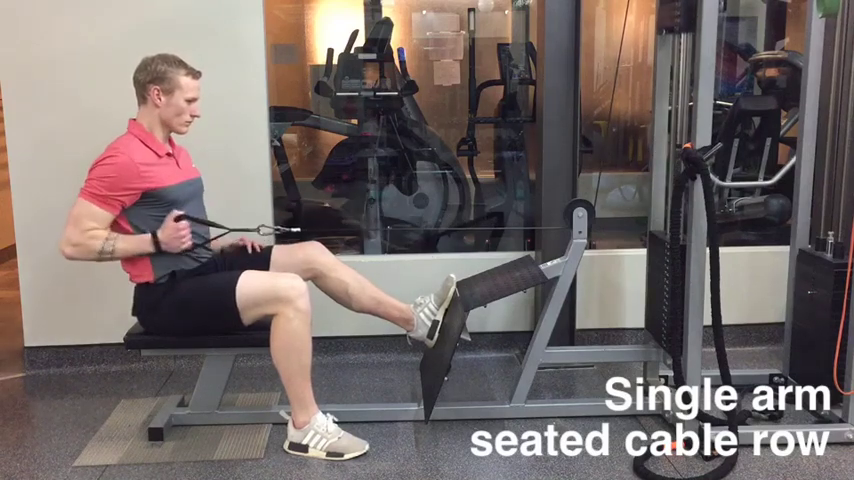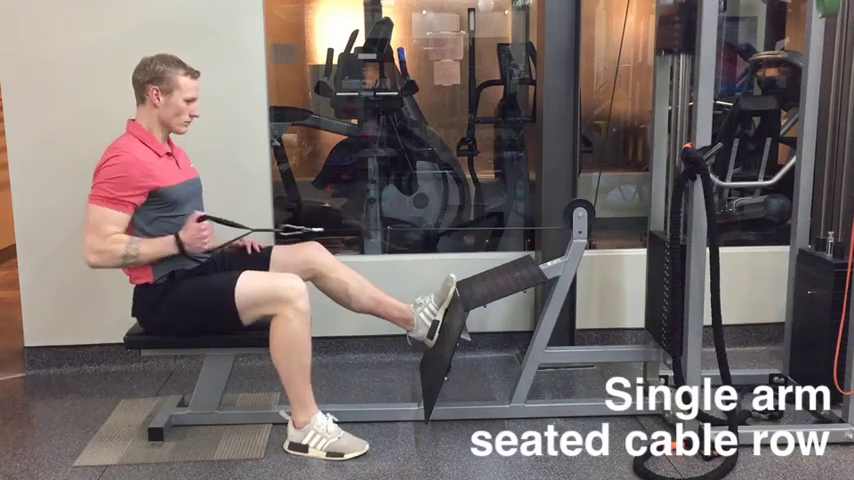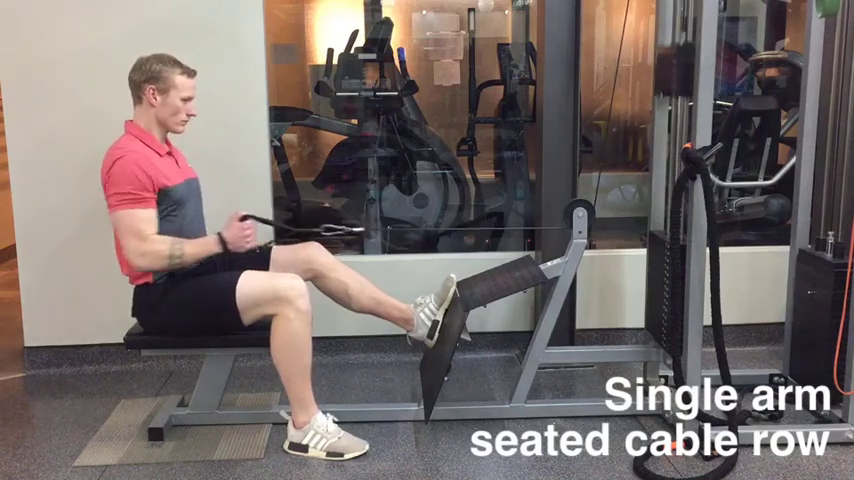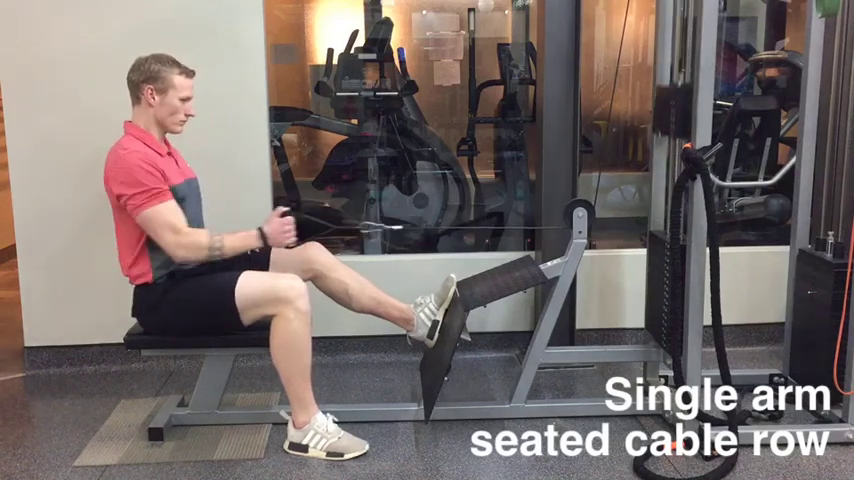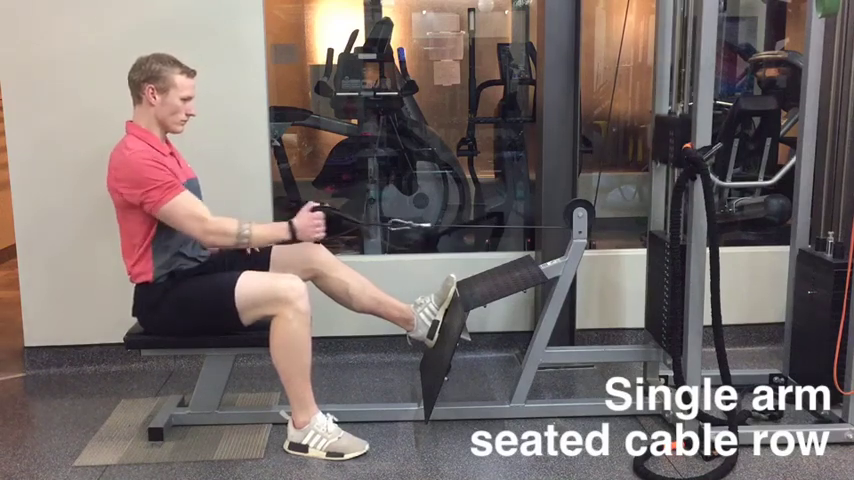
dt=0.2s
person 1, frame 1
left shoulder: (173, 150)
right shoulder: (123, 160)
right elbow: (75, 241)
left wrist: (222, 245)
right wrist: (156, 241)
left hip: (201, 268)
right hip: (167, 295)
left knee: (311, 255)
right knee: (289, 291)
left ankle: (414, 320)
right ankle: (304, 426)
person 1, frame 2
left shoulder: (168, 150)
right shoulder: (126, 160)
right elbow: (98, 250)
left wrist: (222, 245)
right wrist: (178, 243)
left hip: (200, 270)
right hip: (166, 295)
left knee: (310, 255)
right knee: (288, 291)
left ankle: (415, 321)
right ankle: (305, 426)
person 1, frame 3
left shoulder: (163, 149)
right shoulder: (130, 159)
right elbow: (142, 254)
left wrist: (227, 242)
right wrist: (220, 242)
left hip: (196, 272)
right hip: (166, 295)
left knee: (311, 255)
right knee: (290, 292)
left ankle: (414, 321)
right ankle: (306, 426)
person 1, frame 4
left shoulder: (159, 149)
right shoulder: (132, 159)
right elbow: (181, 245)
left wrist: (241, 242)
right wrist: (259, 237)
left hip: (192, 274)
right hip: (166, 295)
left knee: (311, 256)
right knee: (289, 292)
left ankle: (415, 321)
right ankle: (305, 426)
person 1, frame 5
left shoulder: (158, 148)
right shoulder: (135, 158)
right elbow: (208, 229)
left wrist: (241, 241)
right wrist: (289, 229)
left hip: (194, 269)
right hip: (166, 295)
left knee: (311, 256)
right knee: (289, 293)
left ankle: (414, 321)
right ankle: (305, 426)
